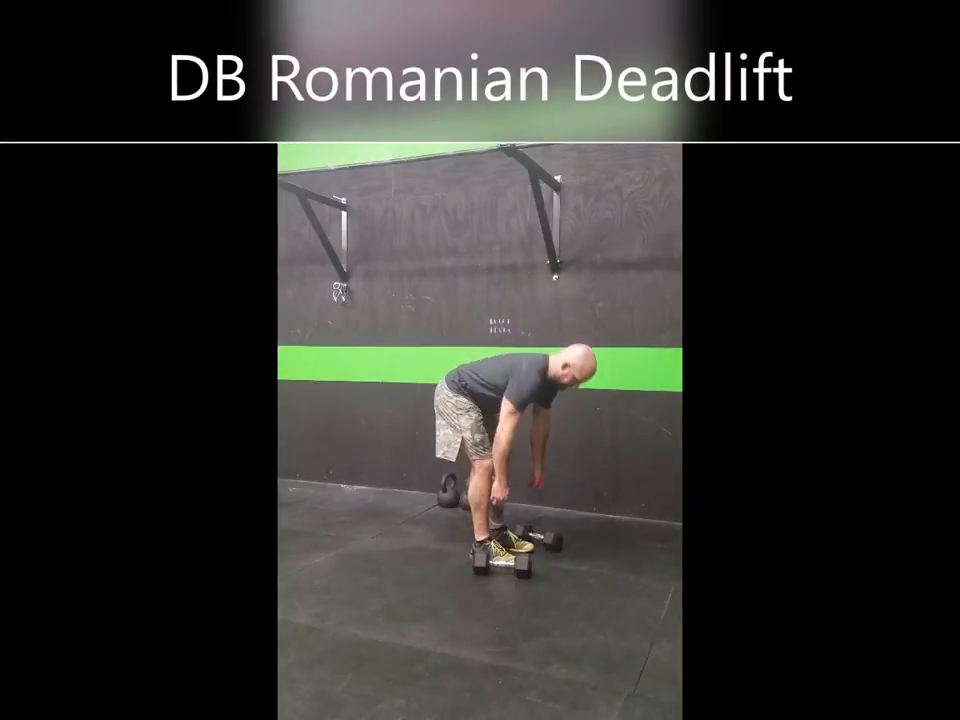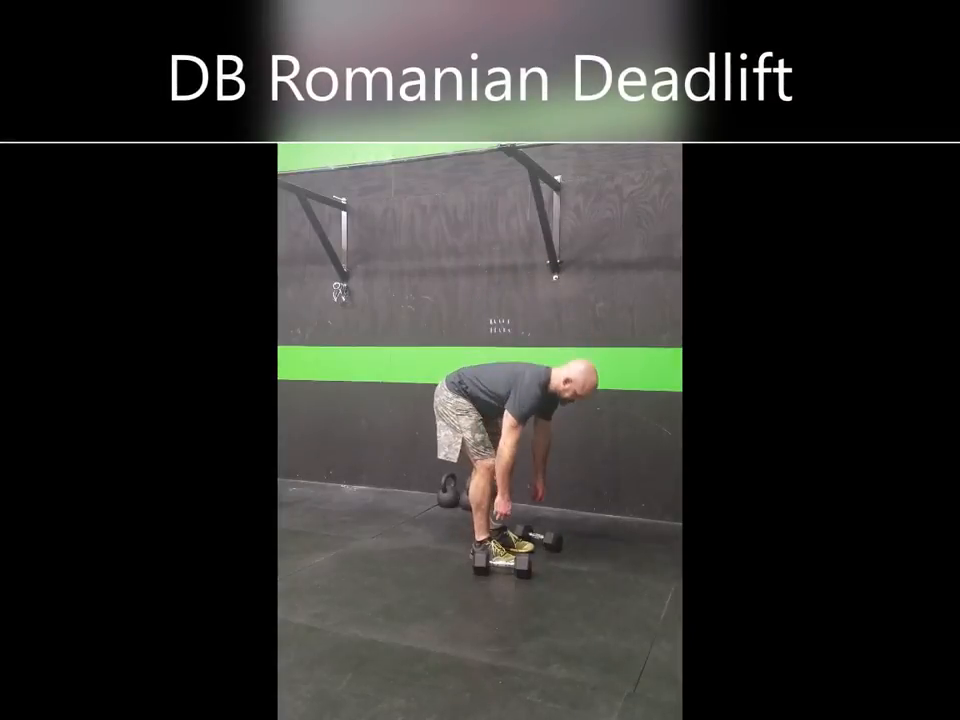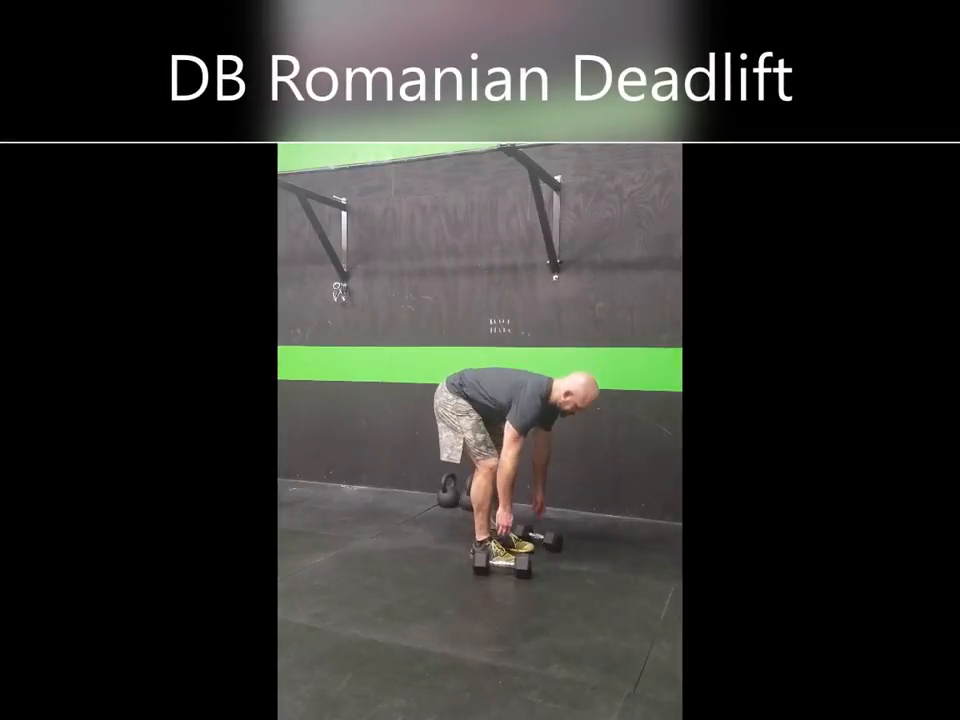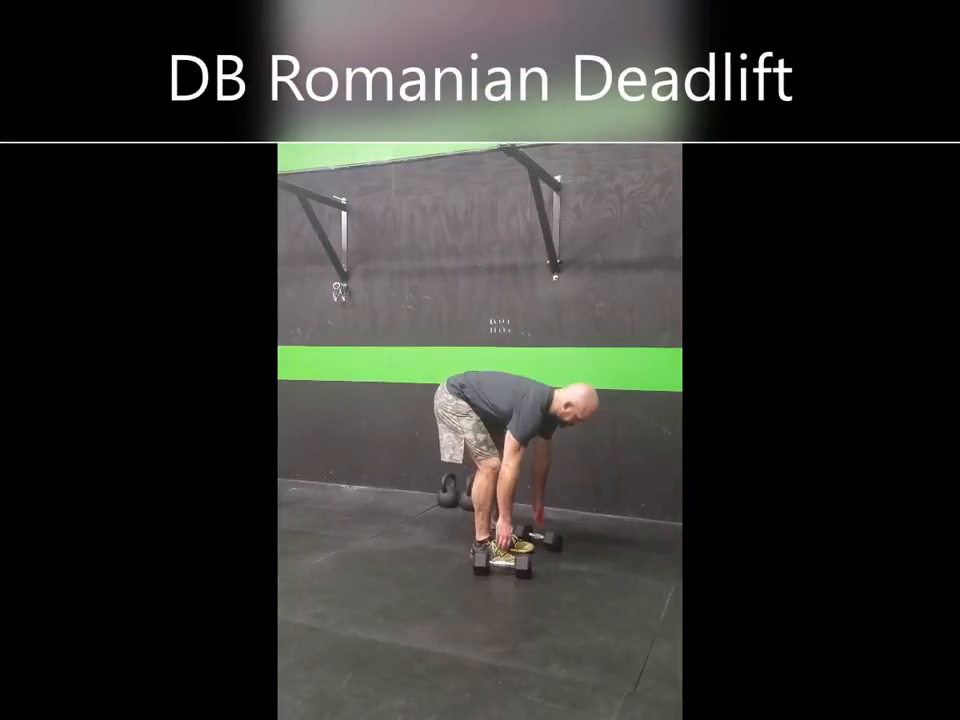
dt=0.1s
person 1, frame 1
left shoulder: (548, 378)
right shoulder: (529, 376)
left elbow: (541, 423)
right elbow: (505, 431)
left wrist: (538, 466)
right wrist: (501, 482)
left hip: (479, 400)
right hip: (456, 396)
left knee: (495, 464)
right knee: (484, 465)
left ankle: (497, 531)
right ankle: (482, 543)
person 1, frame 2
left shoulder: (548, 389)
right shoulder: (530, 389)
left elbow: (542, 437)
right elbow: (508, 444)
left wrist: (539, 479)
right wrist: (503, 497)
left hip: (477, 401)
right hip: (454, 397)
left knee: (497, 462)
right knee: (486, 464)
left ankle: (498, 531)
right ankle: (482, 543)
person 1, frame 3
left shoulder: (548, 398)
right shoulder: (532, 400)
left elbow: (542, 447)
right elbow: (509, 457)
left wrist: (539, 490)
right wrist: (505, 509)
left hip: (477, 403)
right hip: (455, 398)
left knee: (499, 464)
right knee: (488, 465)
left ankle: (498, 532)
right ankle: (482, 543)
person 1, frame 4
left shoulder: (548, 408)
right shoulder: (532, 410)
left elbow: (542, 456)
right elbow: (509, 467)
left wrist: (538, 502)
right wrist: (505, 520)
left hip: (474, 402)
right hip: (453, 399)
left knee: (501, 461)
right knee: (490, 465)
left ankle: (498, 532)
right ankle: (482, 543)
